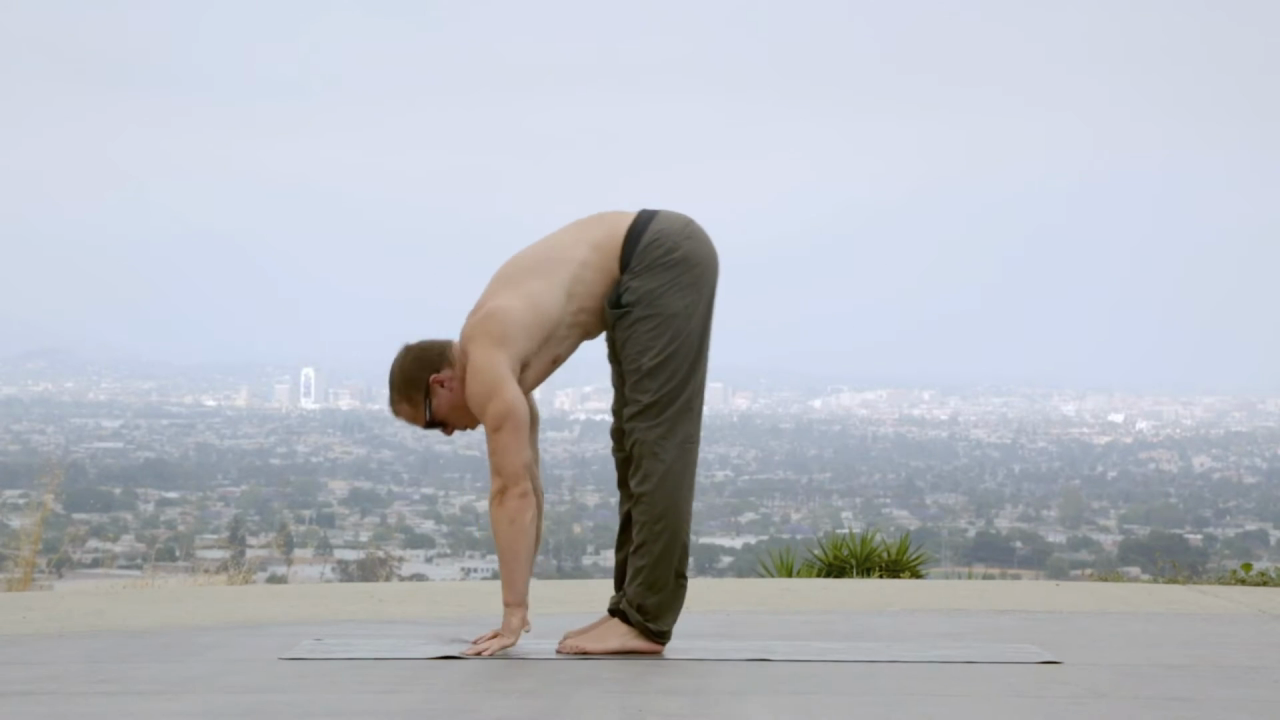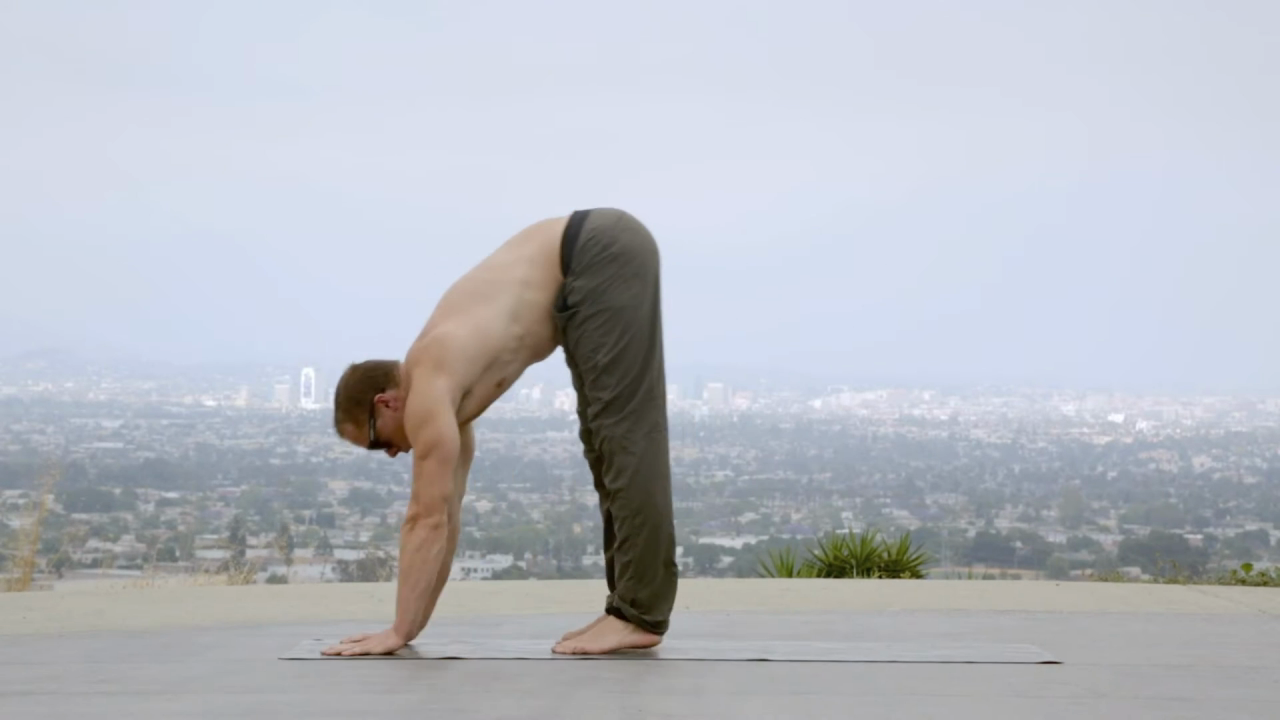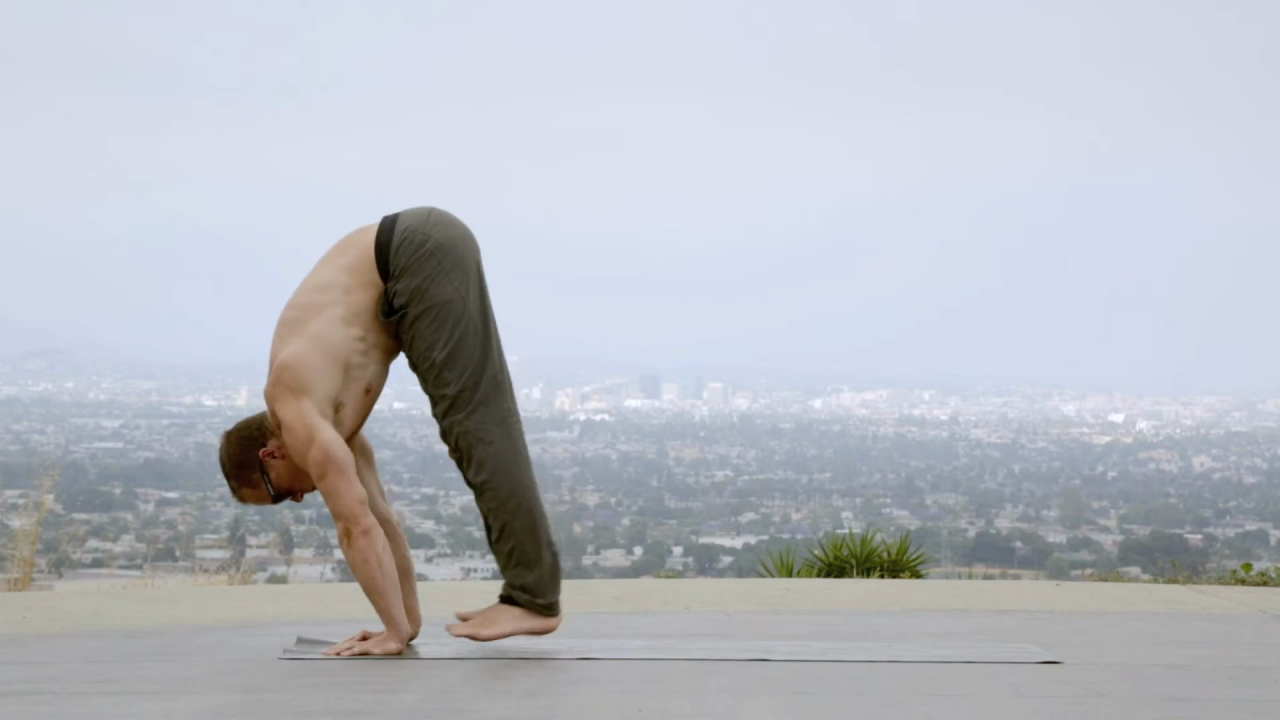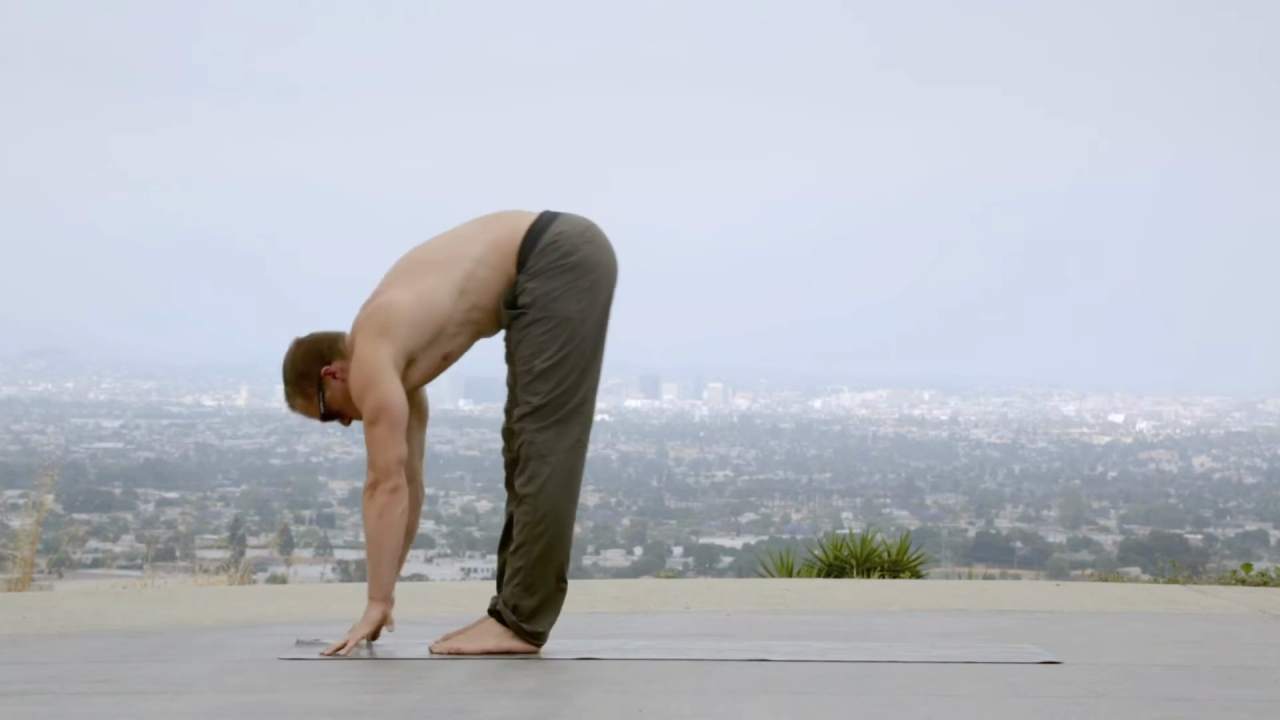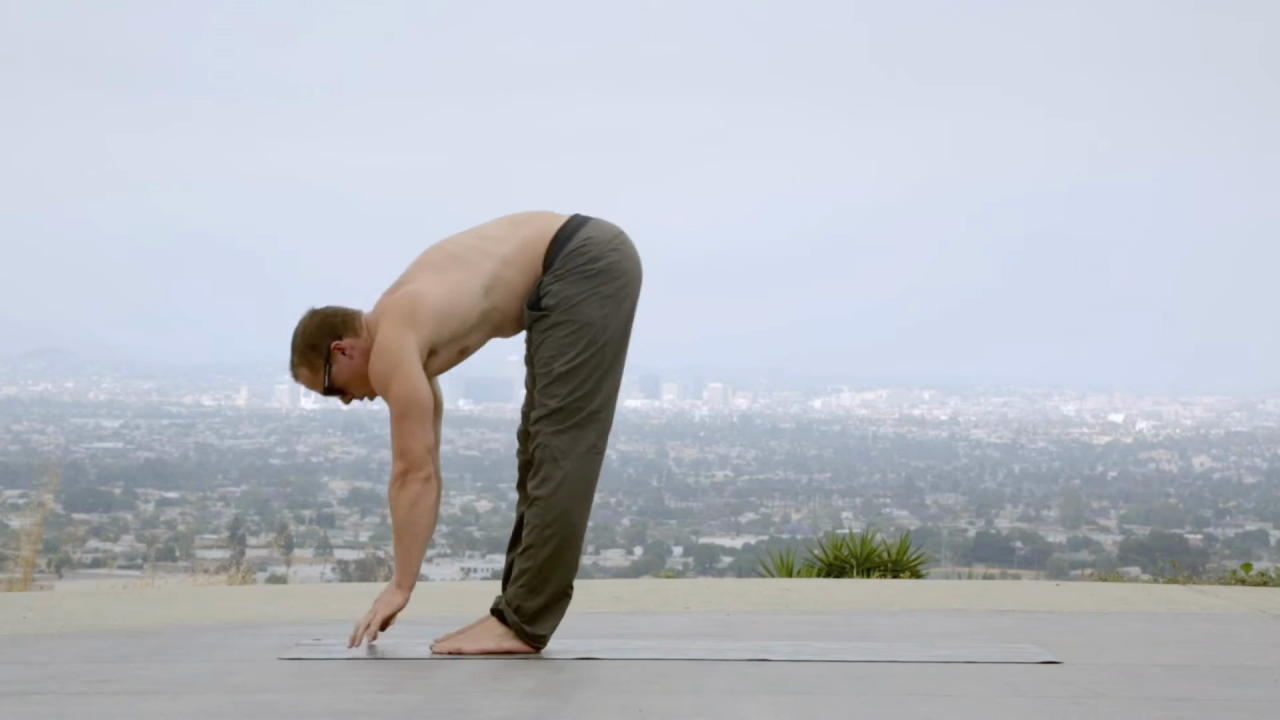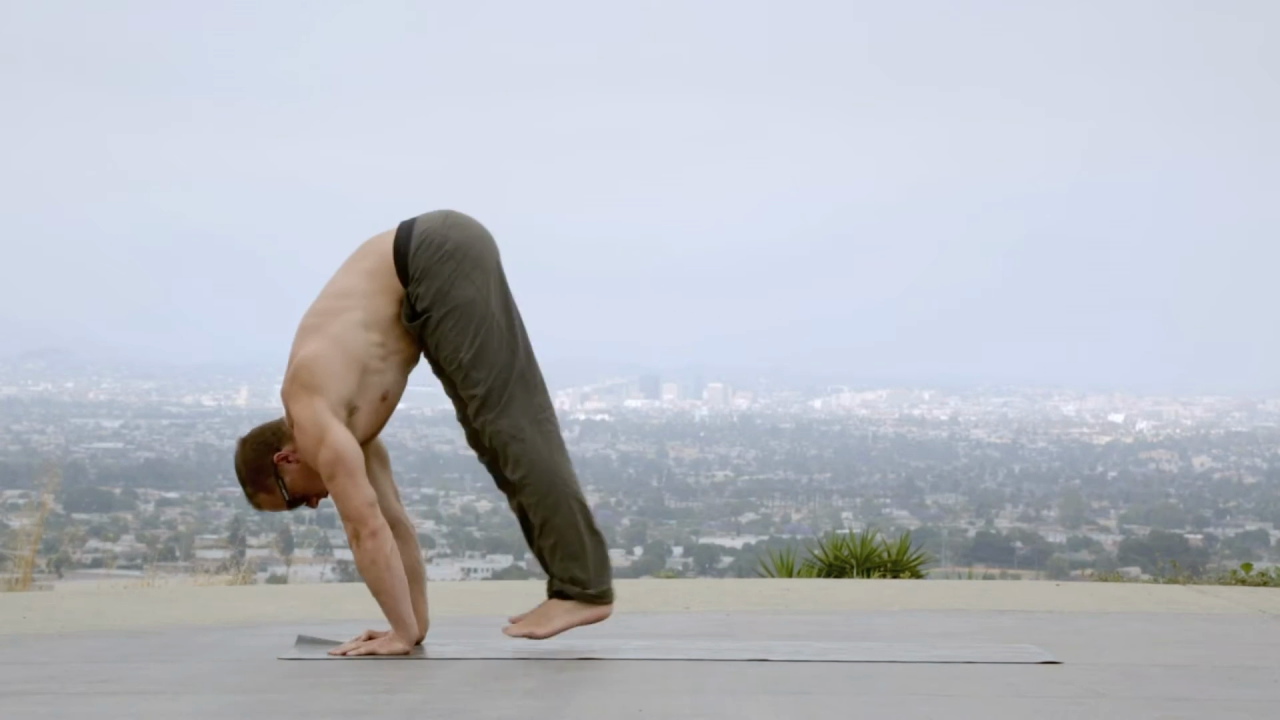
dt=0.4s
person 1, frame 1
left shoulder: (485, 367)
right shoulder: (498, 361)
left elbow: (512, 491)
right elbow: (525, 487)
left wrist: (515, 611)
right wrist: (515, 604)
left hip: (663, 257)
right hip: (663, 259)
left knee: (657, 442)
right knee: (640, 442)
left ankle: (644, 619)
right ankle: (634, 609)
person 1, frame 2
left shoulder: (428, 393)
right shoulder: (441, 399)
left elbow: (428, 519)
right elbow: (444, 514)
left wrist: (399, 630)
right wrist: (415, 619)
left hip: (605, 256)
right hip: (596, 255)
left knee: (622, 436)
right knee: (608, 436)
left ankle: (636, 612)
right ankle: (634, 605)
person 1, frame 3
left shoulder: (295, 419)
right shoulder: (329, 416)
left elbow: (357, 528)
right elbow: (378, 520)
left wrist: (397, 632)
right wrist: (408, 621)
left hip: (426, 251)
right hip: (433, 251)
left knee: (476, 428)
right knee: (474, 431)
left ankle: (532, 597)
right ankle: (528, 593)
person 1, frame 4
left shoulder: (368, 358)
right shoulder: (393, 356)
left elbow: (387, 484)
right elbow: (406, 480)
left wrist: (376, 602)
right wrist: (381, 592)
left hip: (561, 260)
right hip: (568, 261)
left knee: (545, 446)
right knee: (532, 446)
left ankle: (519, 619)
right ankle: (515, 612)
person 1, frame 5
left shoulder: (392, 344)
right shoulder: (412, 349)
left elbow: (414, 473)
right elbow: (426, 471)
left wrist: (399, 584)
right wrist: (406, 579)
left hip: (586, 265)
right hip: (585, 263)
left knee: (559, 448)
right knee: (547, 447)
left ankle: (521, 620)
right ankle: (518, 612)
person 1, frame 6
left shoulder: (312, 417)
right shoulder: (338, 423)
left elbow: (368, 532)
right elbow: (393, 521)
left wrist: (404, 632)
right wrist: (415, 624)
left hip: (442, 250)
right hip: (443, 253)
left knee: (508, 425)
right knee: (505, 425)
left ankle: (584, 586)
right ankle: (584, 584)
